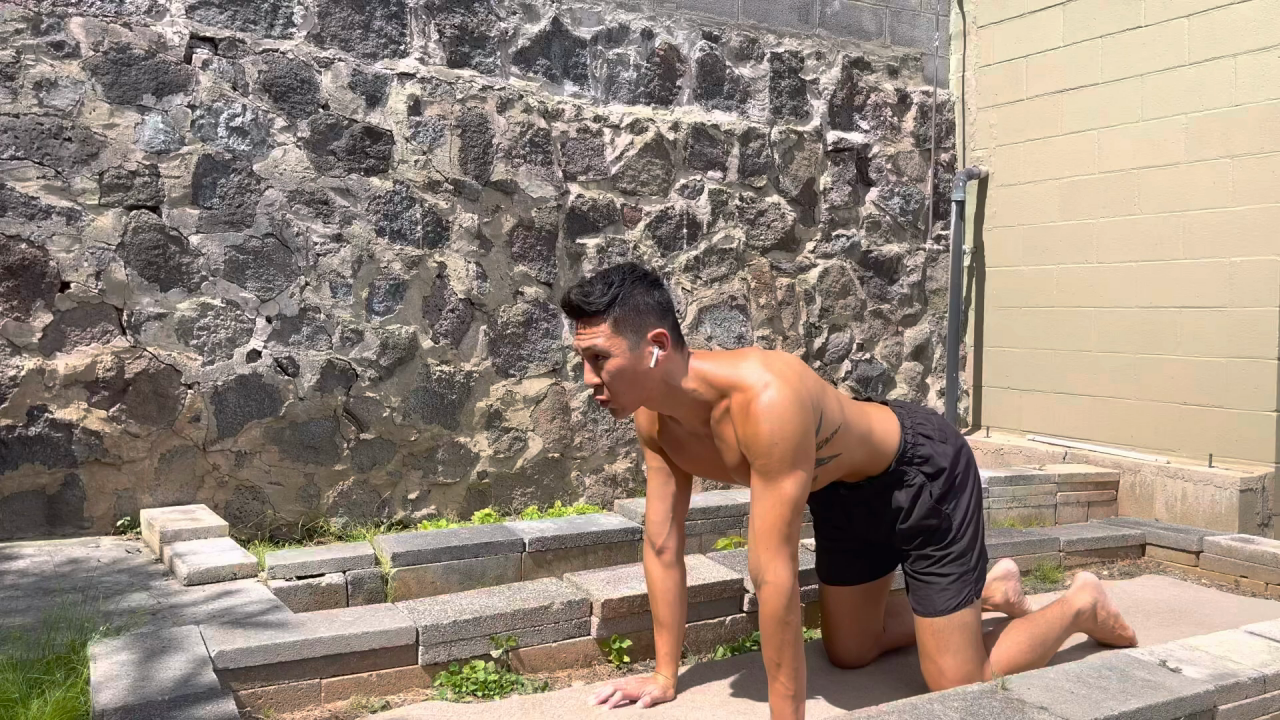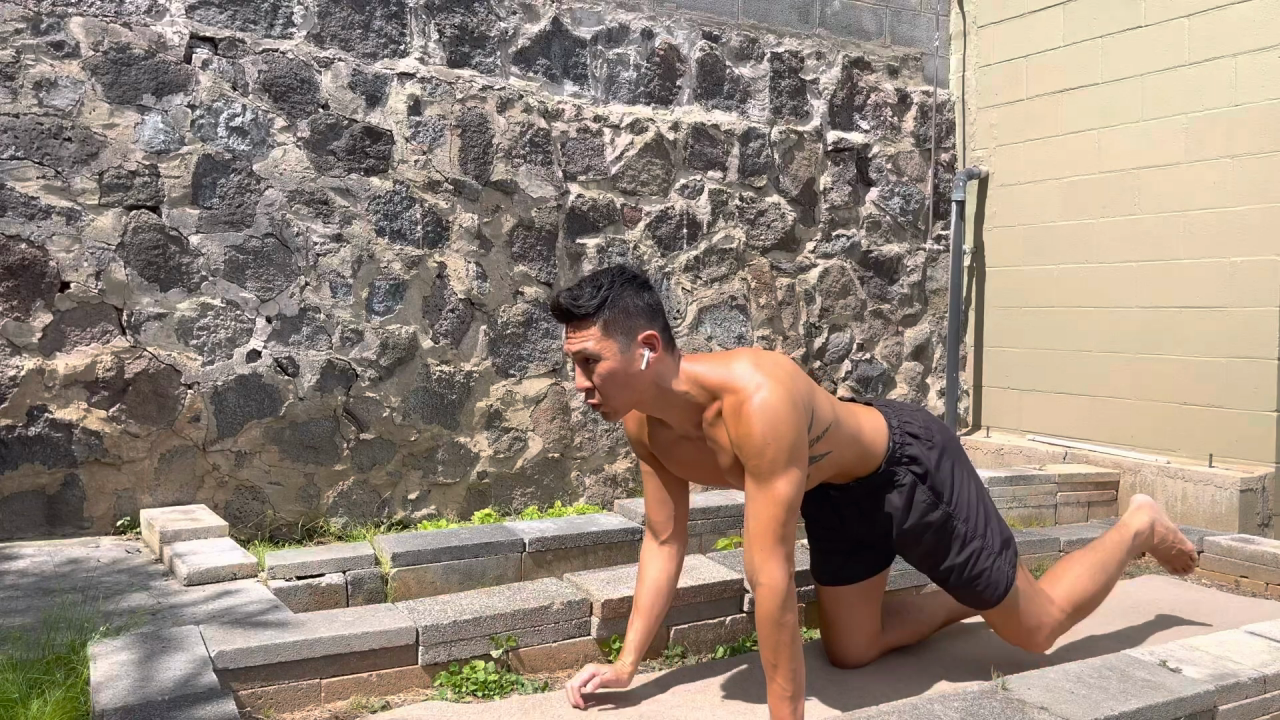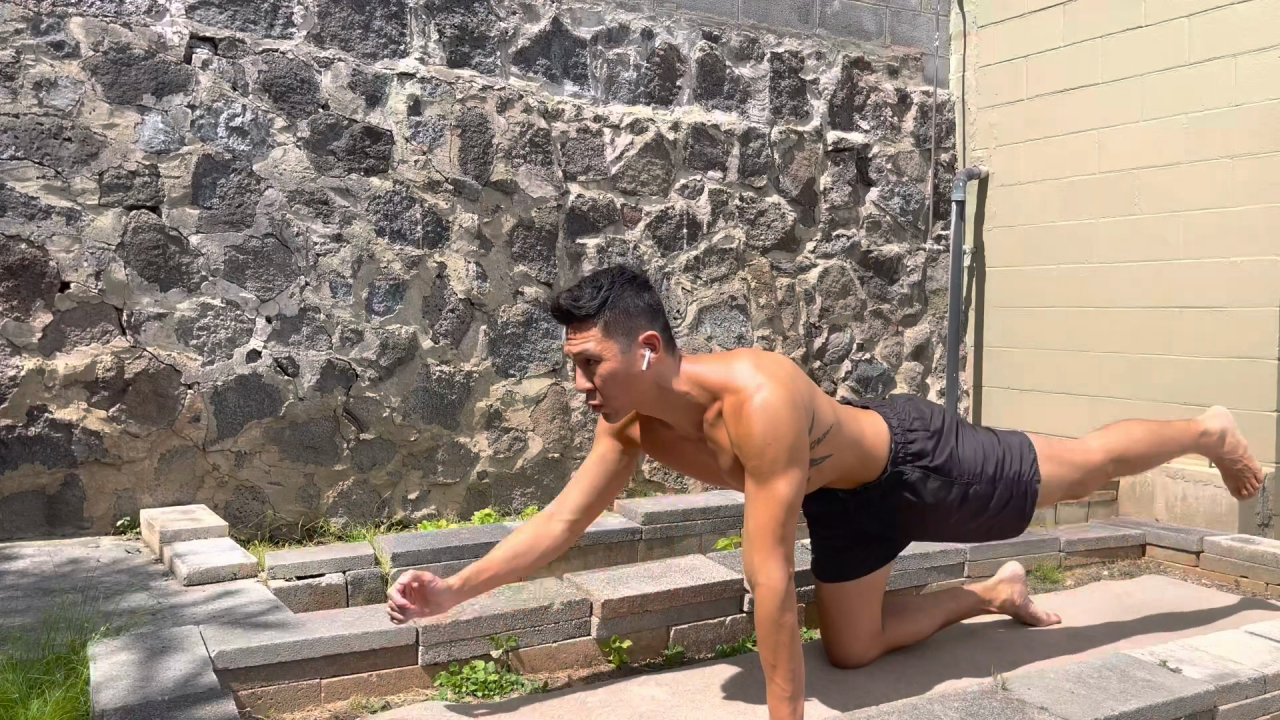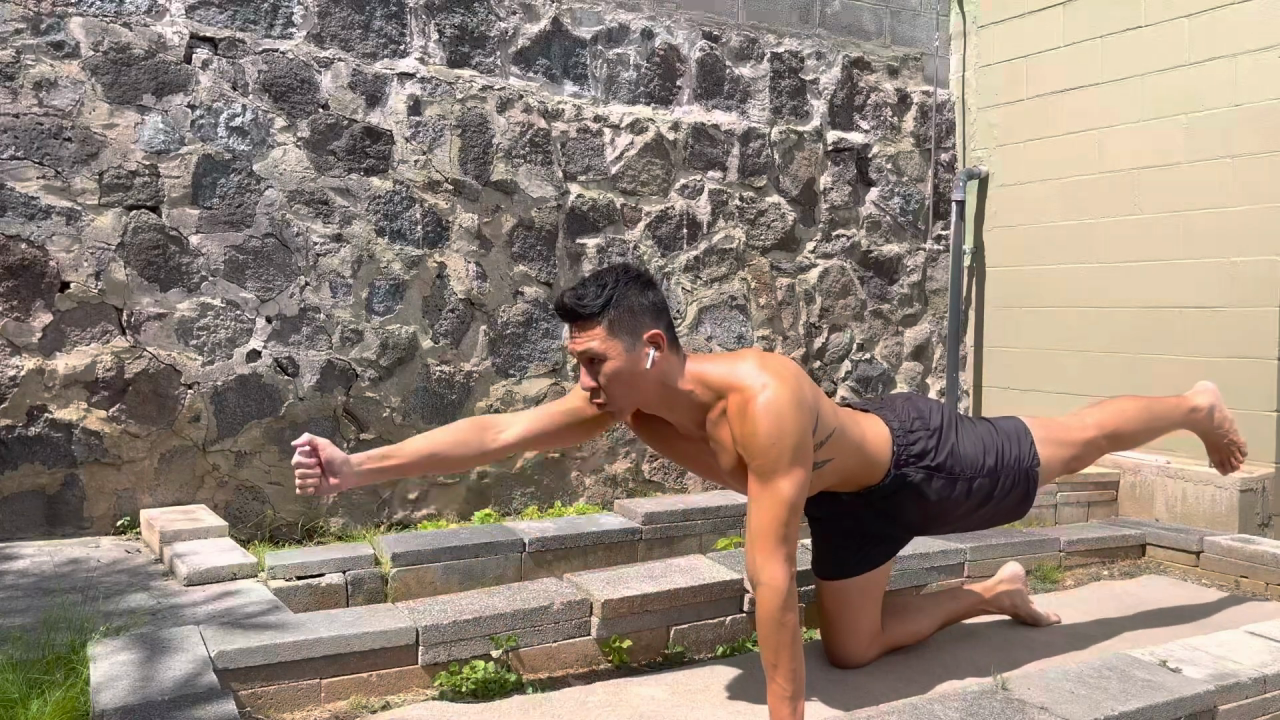
dt=0.5s
person 1, frame 1
left shoulder: (766, 399)
right shoulder: (653, 418)
left elbow: (773, 573)
right elbow: (662, 545)
left hip: (922, 468)
right hip: (846, 487)
right knee: (849, 654)
left ankle: (1079, 605)
right ankle: (992, 589)
person 1, frame 2
left shoulder: (759, 400)
right shoulder: (643, 423)
left elbow: (769, 576)
right elbow: (663, 540)
right wrist: (627, 662)
left hip: (909, 465)
right hip: (837, 491)
left knee: (1035, 629)
right knee: (850, 652)
left ankle: (1137, 528)
right ankle: (984, 591)
person 1, frame 3
left shoulder: (758, 402)
right shoulder: (634, 423)
left elbow: (768, 576)
right elbow: (561, 522)
right wrist: (453, 589)
left hip: (919, 461)
right hip: (846, 489)
left knee: (1081, 469)
right knee: (853, 648)
left ankle: (1207, 431)
right ankle: (994, 593)
person 1, frame 4
left shoulder: (761, 399)
right shoulder: (624, 400)
left elbow: (771, 574)
right elbow: (499, 432)
right wrist: (360, 465)
left hip: (918, 461)
right hip: (847, 491)
left knee: (1071, 445)
left ankle: (1195, 407)
right ankle: (994, 593)
